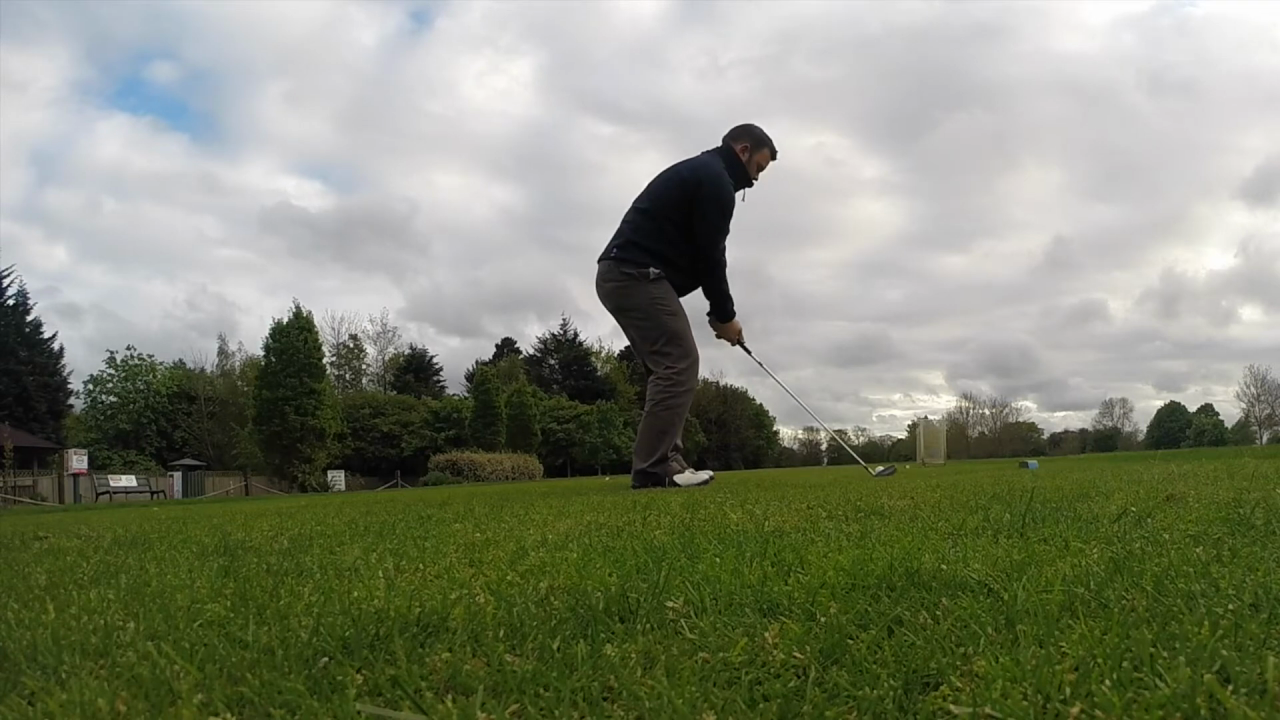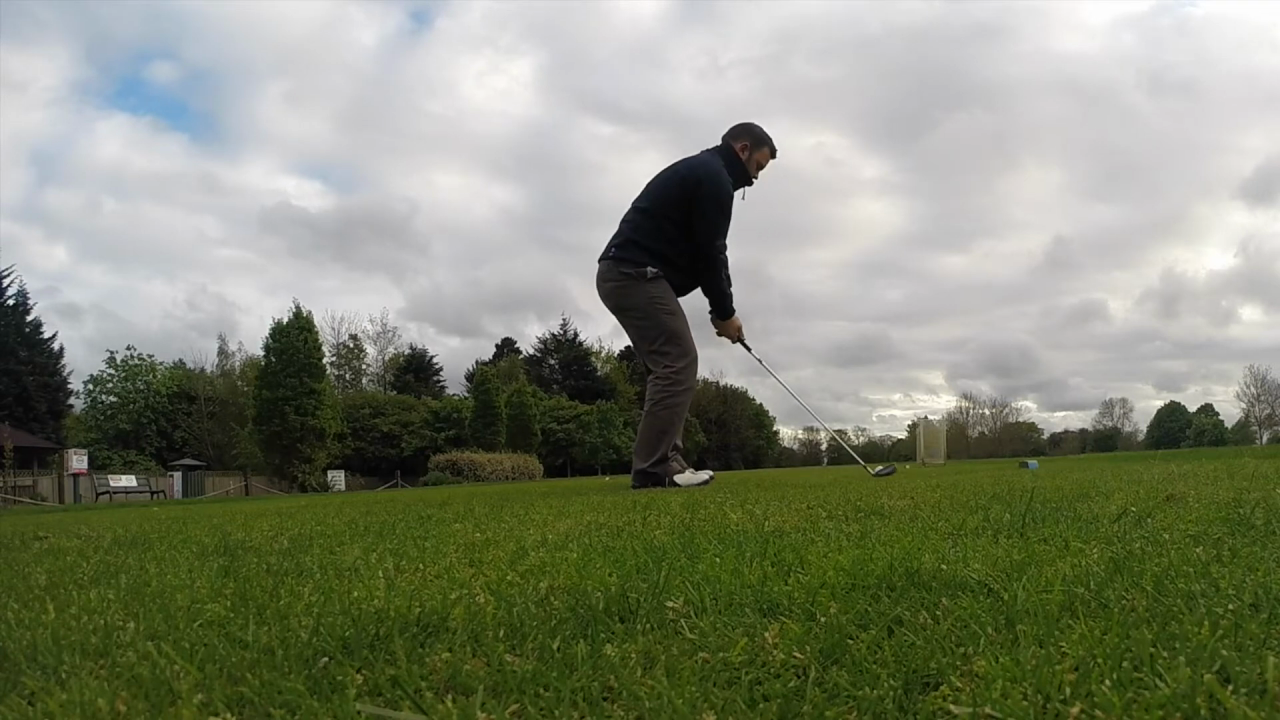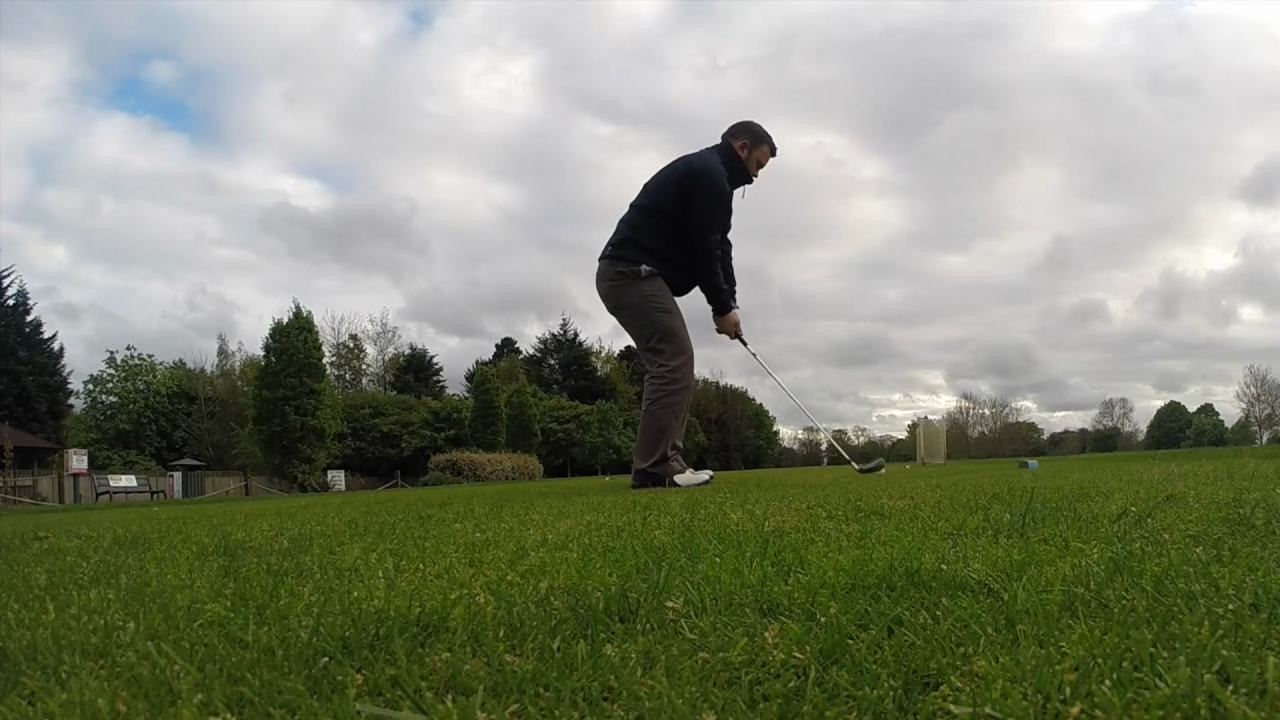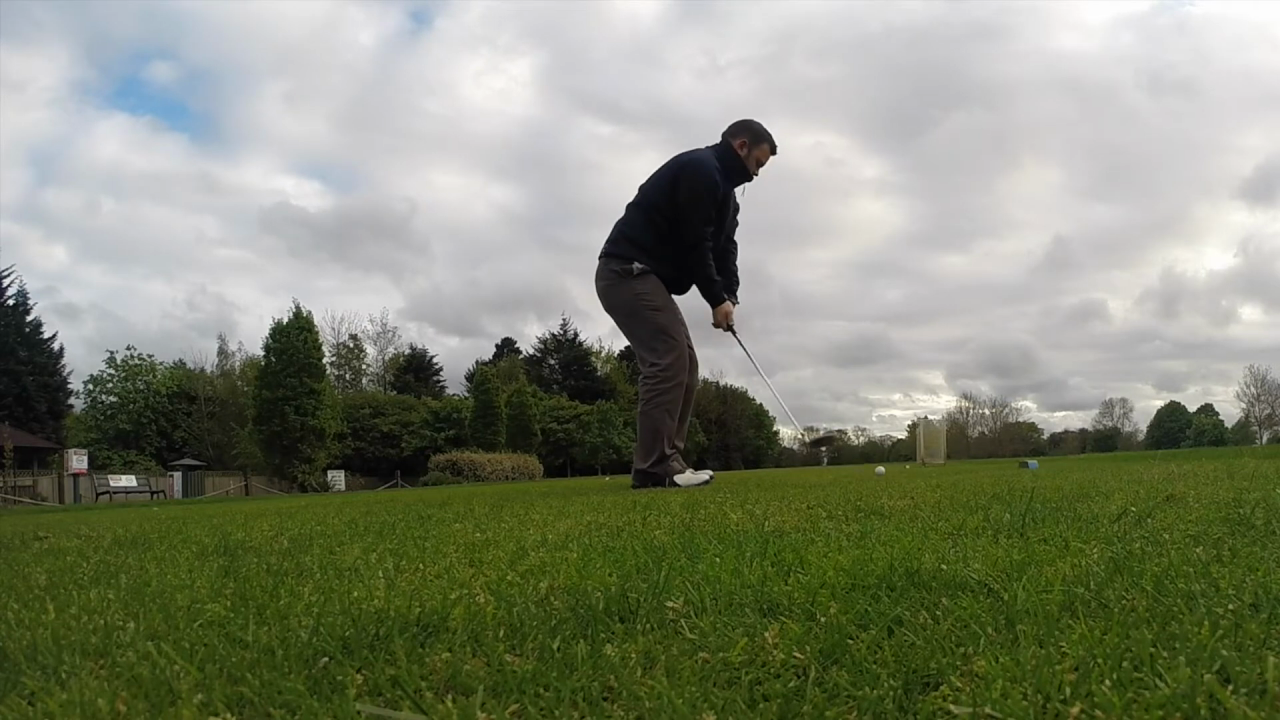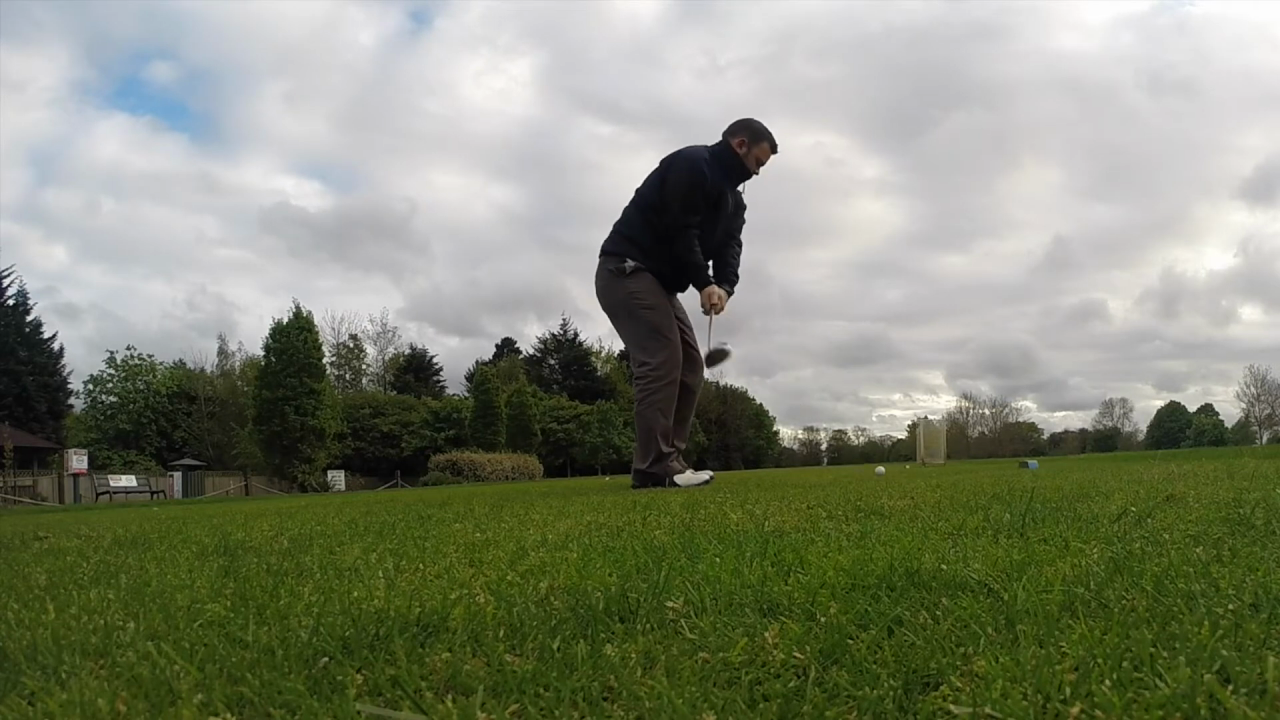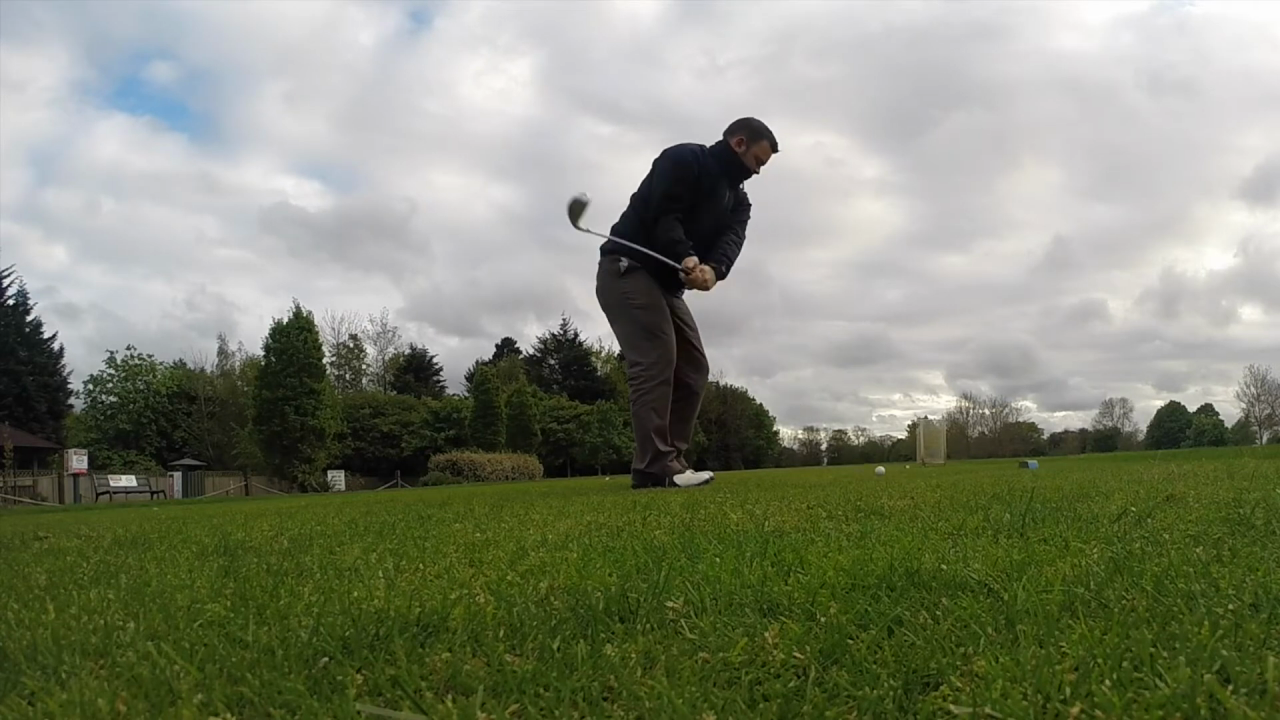
dt=0.2s
person 1, frame 1
left shoulder: (700, 173)
right shoulder: (715, 180)
left elbow: (704, 252)
right elbow: (709, 255)
left wrist: (719, 312)
right wrist: (726, 316)
left hip: (621, 274)
right hip: (637, 275)
left knee: (670, 367)
right knee: (680, 364)
left ankle: (665, 460)
right ankle: (653, 467)
person 1, frame 2
left shoulder: (702, 173)
right shoulder: (712, 177)
left elbow: (711, 250)
right elbow: (707, 253)
left wrist: (723, 309)
right wrist: (724, 313)
left hip: (625, 275)
right hip: (636, 274)
left knee: (673, 365)
right knee: (678, 363)
left ankle: (664, 460)
right ankle: (653, 467)
person 1, frame 3
left shoulder: (714, 181)
right shoulder: (707, 173)
left elbow: (718, 249)
right elbow: (703, 249)
left wrist: (727, 303)
right wrist: (722, 306)
left hip: (637, 277)
right hip: (633, 273)
left knee: (676, 365)
right knee: (673, 361)
left ankle: (666, 460)
right ankle: (654, 467)
person 1, frame 4
left shoulder: (725, 194)
right shoulder: (699, 168)
left elbow: (723, 249)
right elbow: (694, 241)
left wrist: (727, 297)
right wrist: (715, 297)
left hip: (653, 280)
right hip: (629, 271)
left knee: (683, 366)
right knee: (668, 361)
left ankle: (667, 460)
right ankle: (654, 467)
person 1, frame 5
left shoulder: (733, 198)
right shoulder: (692, 164)
left elbow: (729, 247)
right elbow: (680, 230)
left wrist: (723, 286)
right wrist: (705, 280)
left hip: (661, 279)
right hip: (628, 271)
left knee: (688, 365)
right knee: (661, 360)
left ankle: (668, 460)
right ankle: (654, 467)
person 1, frame 6
left shoulder: (737, 199)
right shoulder: (685, 159)
left elbow: (730, 241)
right elbow: (663, 215)
left wrist: (711, 268)
right wrist: (685, 260)
left hip: (667, 282)
right hip: (628, 270)
left knee: (693, 368)
right knee: (656, 361)
left ankle: (670, 459)
right ankle: (653, 467)
